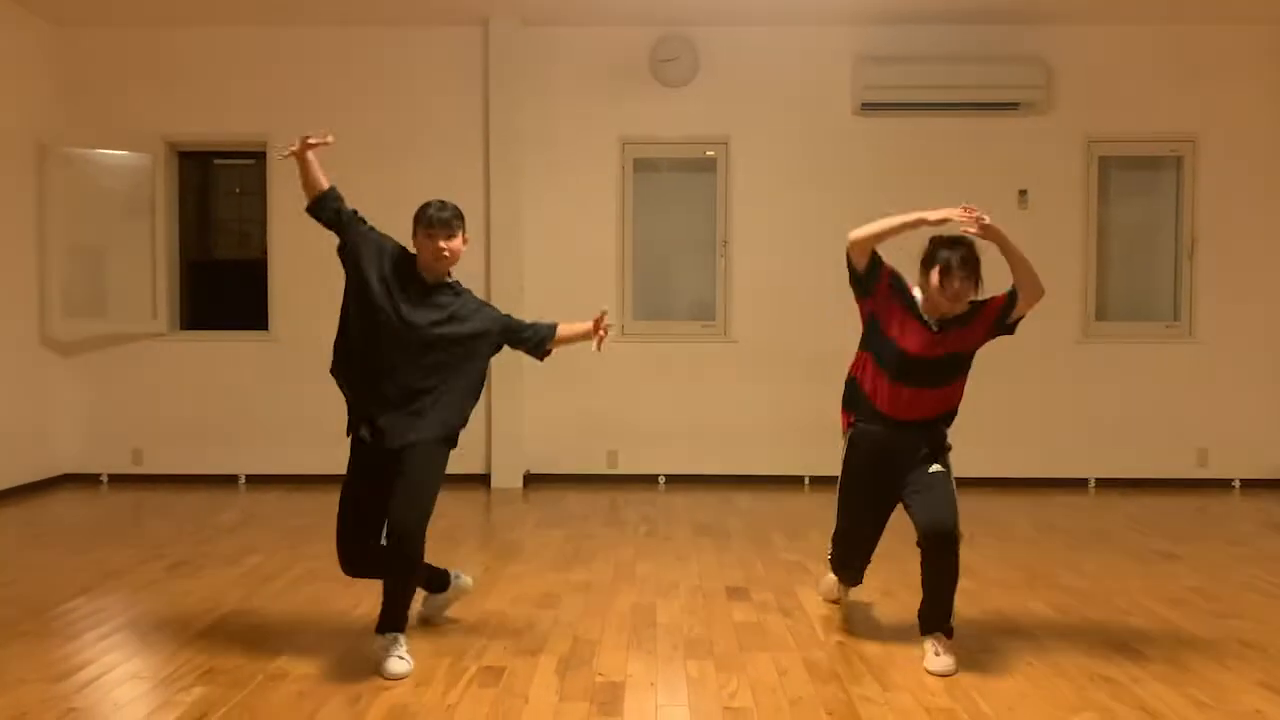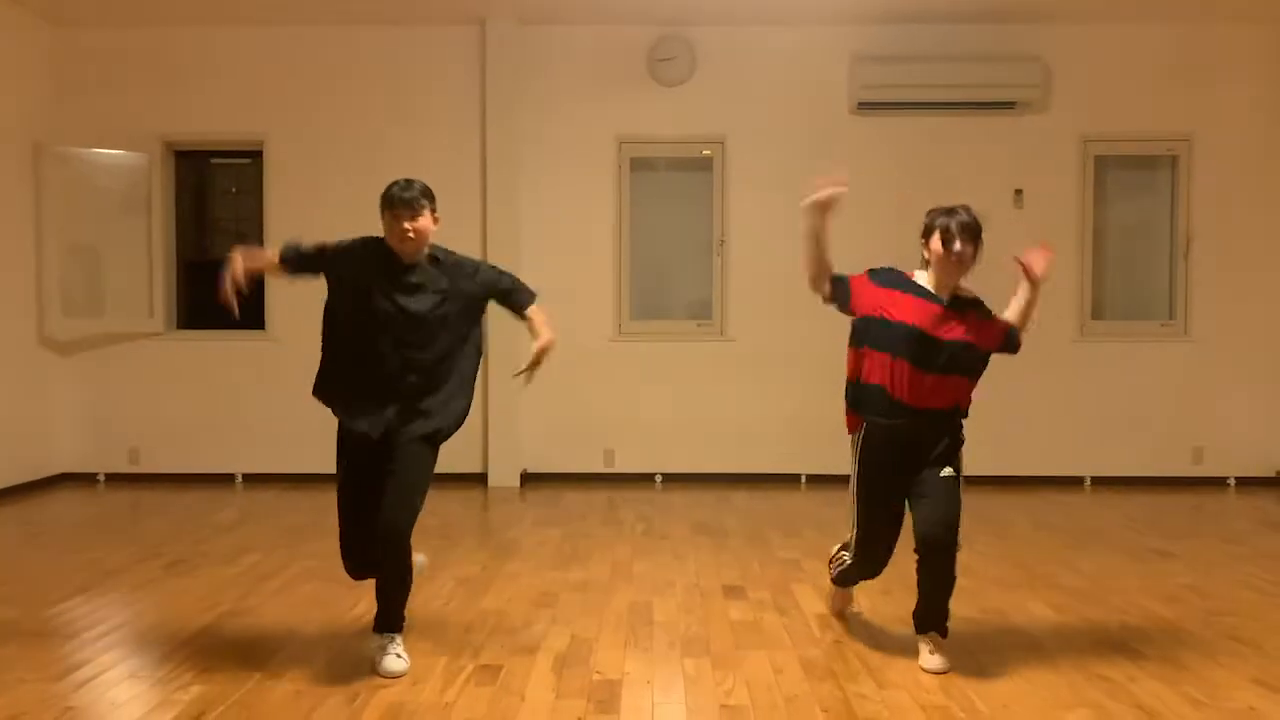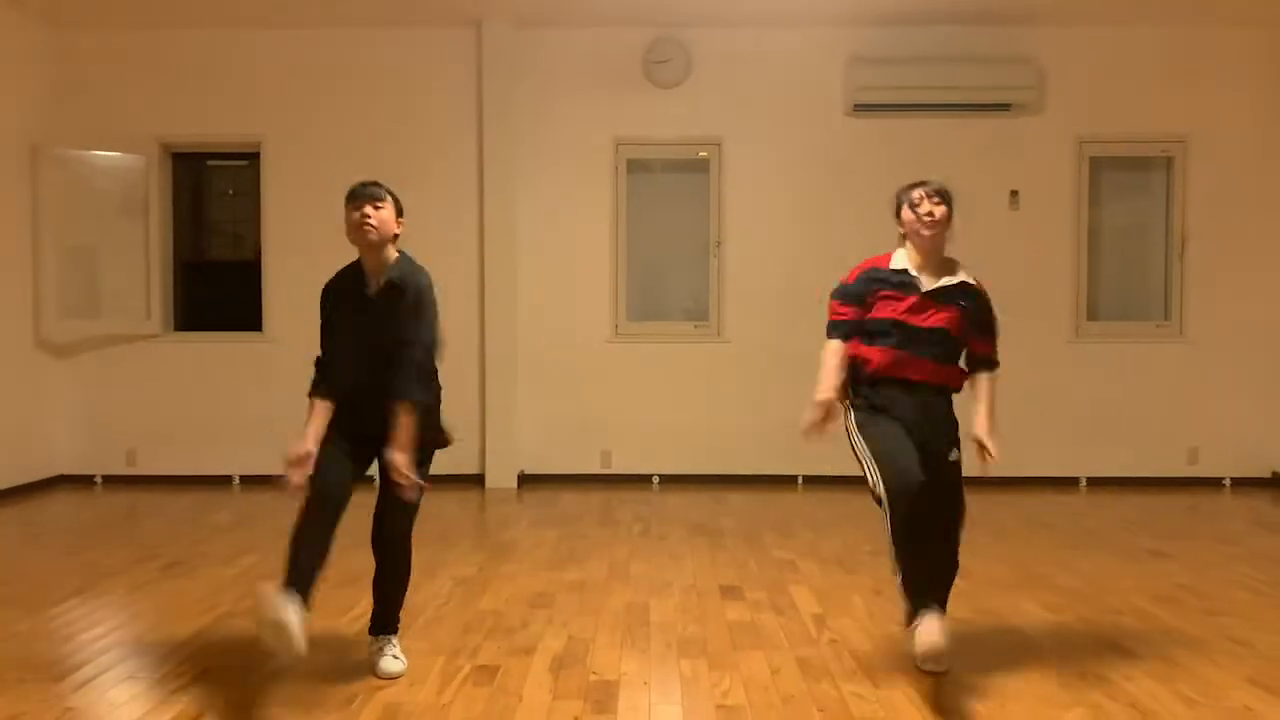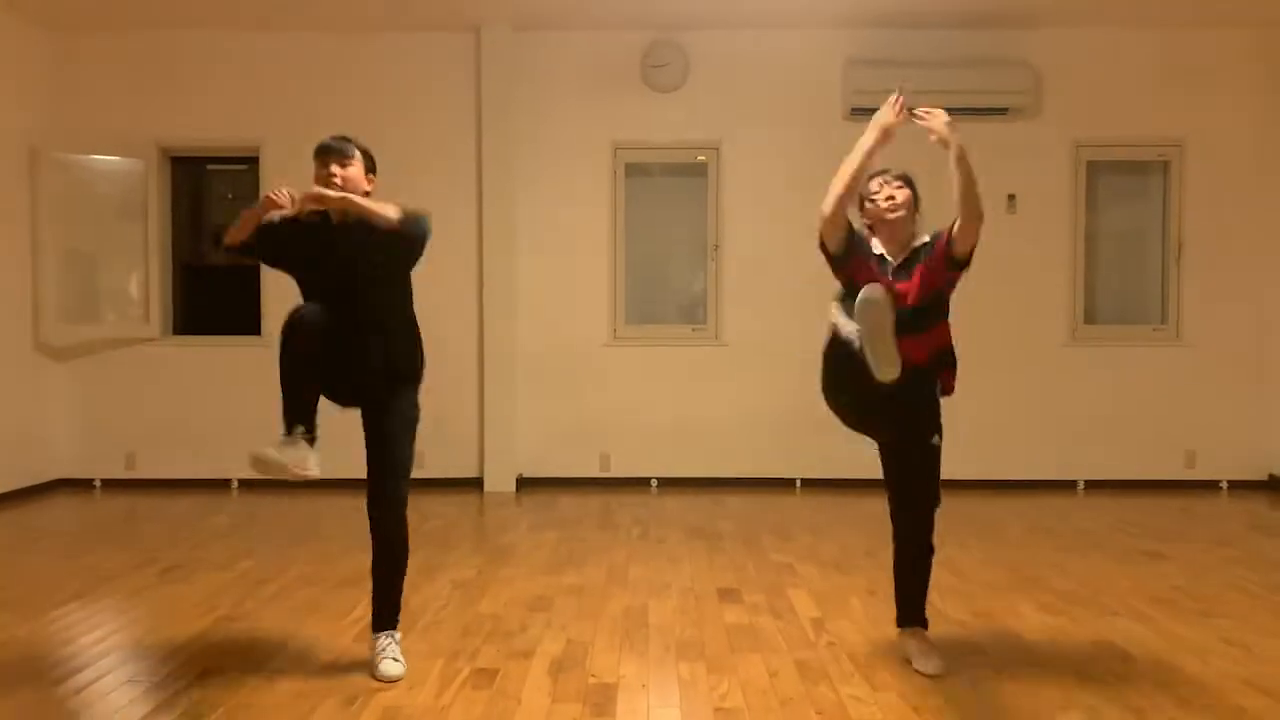
dt=0.2s
person 1, frame 1
left shoulder: (470, 311)
right shoulder: (379, 260)
left elbow: (528, 335)
right elbow: (330, 209)
left wrist: (585, 329)
right wrist: (306, 158)
left hip: (426, 433)
right hip: (371, 430)
left knee: (404, 527)
right knee: (355, 554)
left ankle: (394, 635)
right ankle: (443, 582)
person 1, frame 2
left shoulder: (459, 273)
right shoulder: (357, 258)
left elbow: (511, 288)
right elbow: (297, 256)
left wrist: (540, 327)
right wrist: (248, 262)
left hip: (419, 425)
right hip: (359, 422)
left knee: (392, 528)
right knee: (357, 552)
left ankle: (391, 633)
right ankle: (401, 567)
person 1, frame 3
left shoulder: (413, 286)
right shoulder: (337, 291)
left elbow: (415, 374)
right elbow: (329, 375)
left wrist: (402, 446)
right wrist: (310, 438)
left hip: (406, 426)
right hip: (350, 421)
left knee: (391, 535)
right knee: (325, 493)
left ankle: (386, 635)
right ankle: (291, 605)
person 1, frame 4
left shoulder: (388, 239)
right shoulder: (308, 228)
left elbow: (414, 227)
right elbow: (234, 241)
left wrist: (340, 200)
right wrist: (261, 210)
left hip: (390, 379)
right hip: (335, 366)
left knee: (387, 507)
right knee: (304, 326)
left ankle: (386, 632)
right ankle: (297, 441)
person 2, frame 1
left shoulder: (976, 319)
right shoulder: (887, 297)
left elbow: (1032, 293)
right elbow: (856, 242)
left wrist: (998, 239)
right wrist: (924, 216)
left hip: (926, 445)
right hip: (871, 439)
left knee: (940, 531)
right knee: (852, 539)
left ankle: (936, 634)
right ankle: (843, 573)
person 2, frame 2
left shoulder: (975, 313)
right shoulder: (883, 286)
left elbow: (1011, 335)
right elbow: (822, 285)
left wrist: (1031, 282)
right wrist: (815, 220)
left hip: (938, 437)
right hip: (881, 431)
left knee: (939, 535)
right knee: (872, 547)
left ankle: (930, 633)
right ankle: (841, 573)
person 2, frame 3
left shoulder: (969, 294)
right shoulder: (872, 275)
left elbow: (984, 362)
right elbow: (839, 333)
left wrist: (983, 418)
right wrist: (826, 388)
left hip: (934, 413)
right hip: (876, 405)
left knee: (944, 526)
right knee: (904, 485)
left ankle: (931, 614)
right ankle: (922, 612)
person 2, frame 4
left shoulder: (940, 254)
right shoulder: (853, 254)
left elbow: (972, 217)
right elbow: (831, 212)
left wrist: (953, 145)
right wrist: (872, 136)
left hip: (914, 398)
right hip: (854, 388)
left knee: (914, 520)
left ankle: (912, 629)
right ankle: (869, 339)
